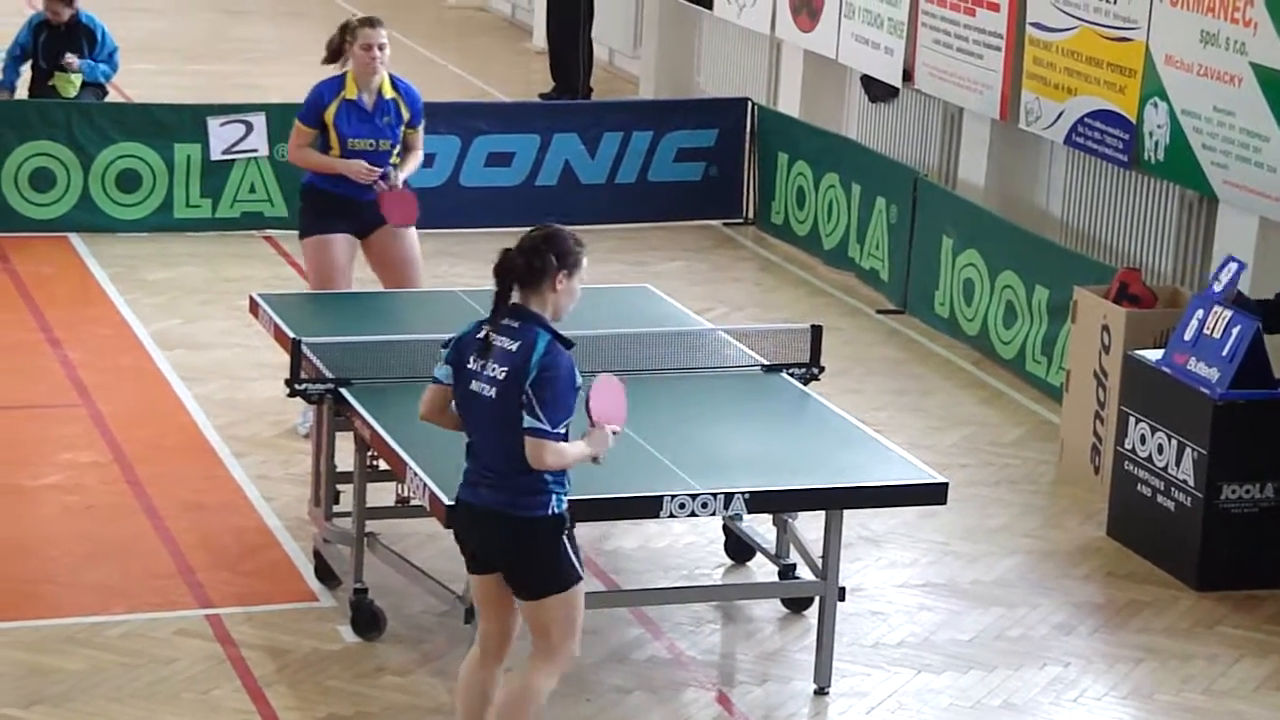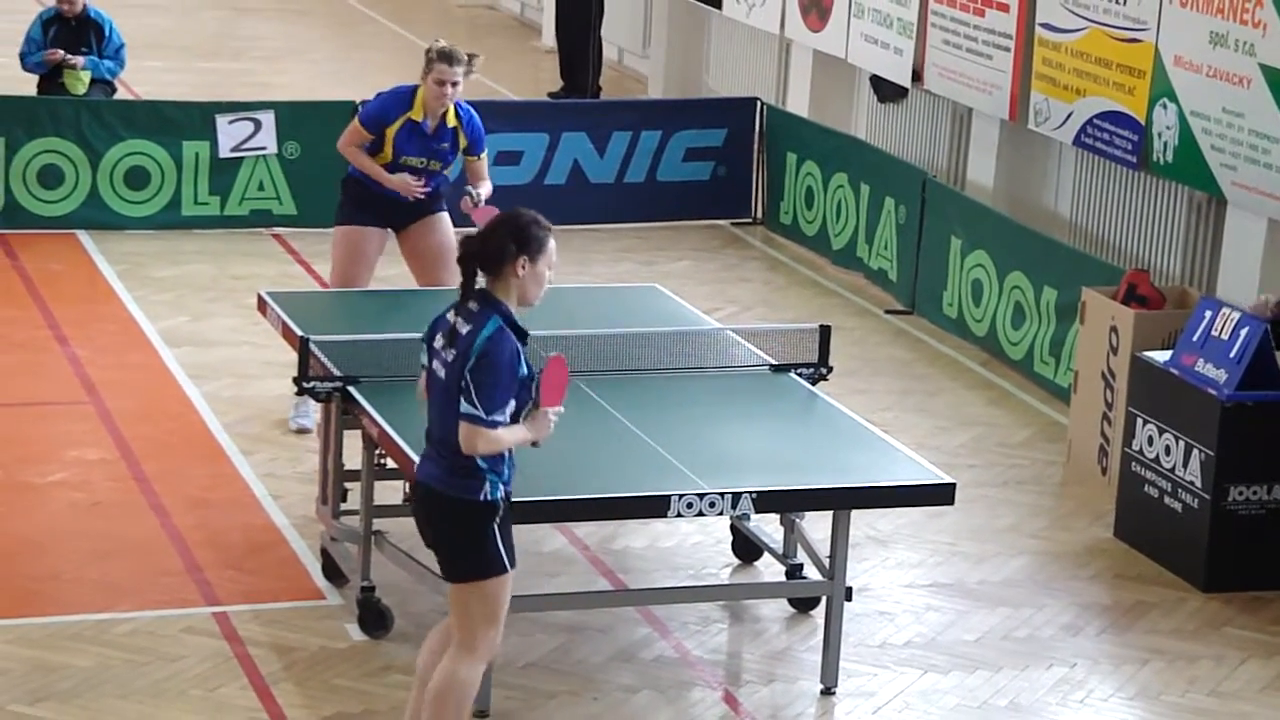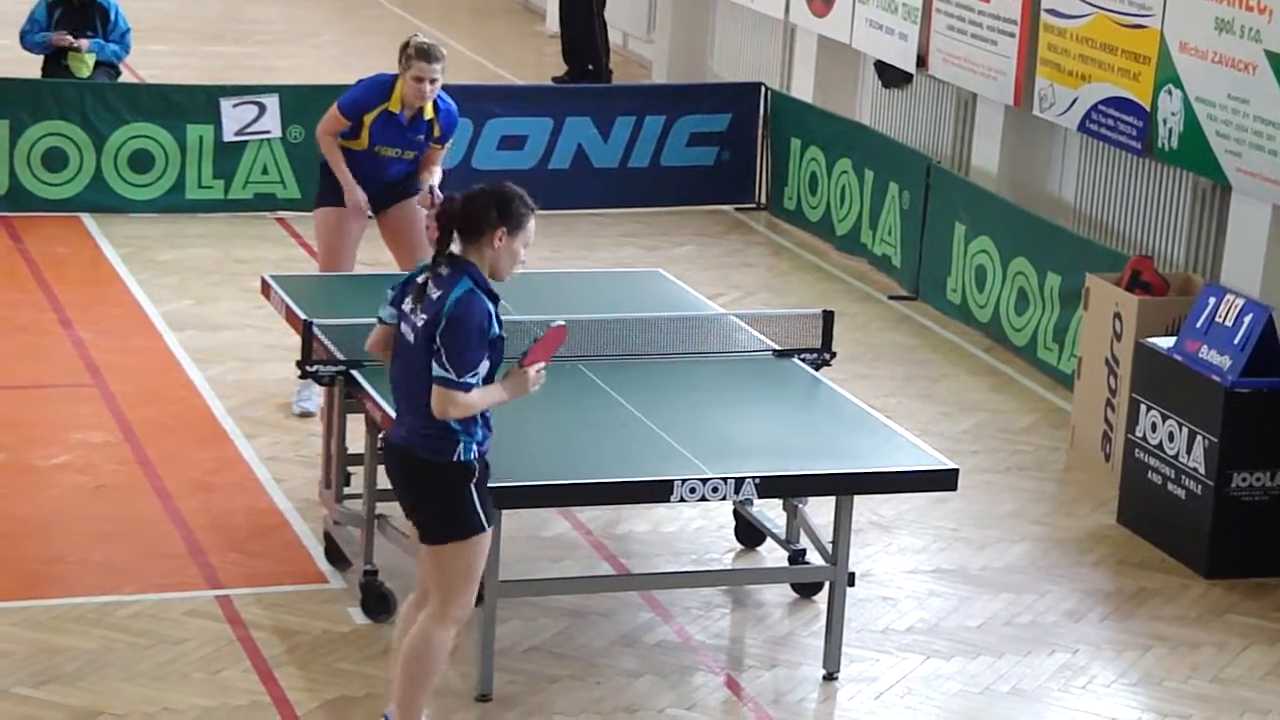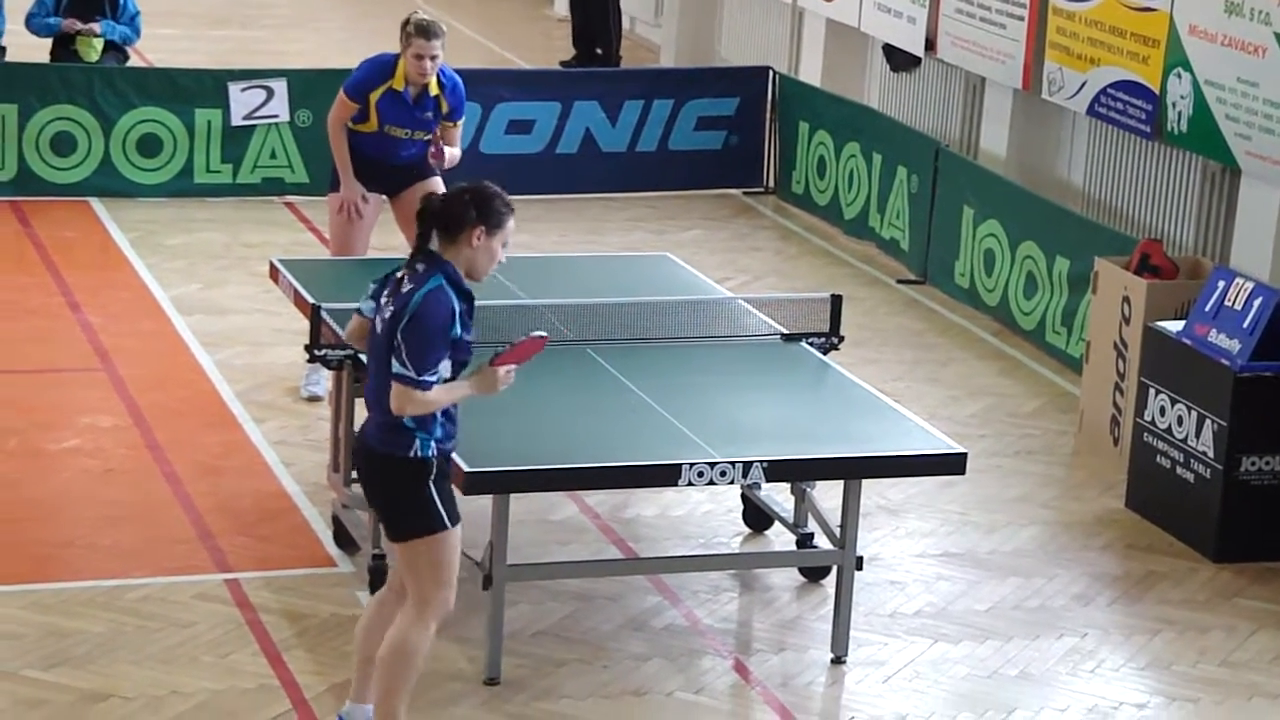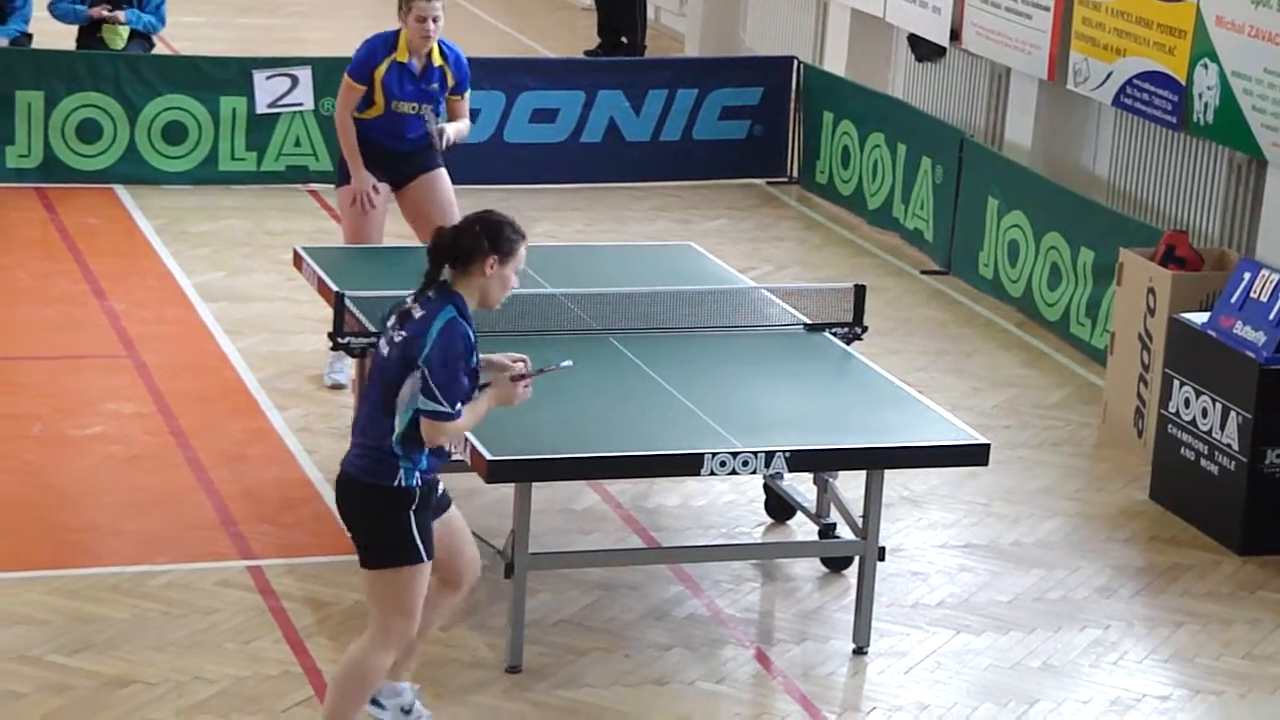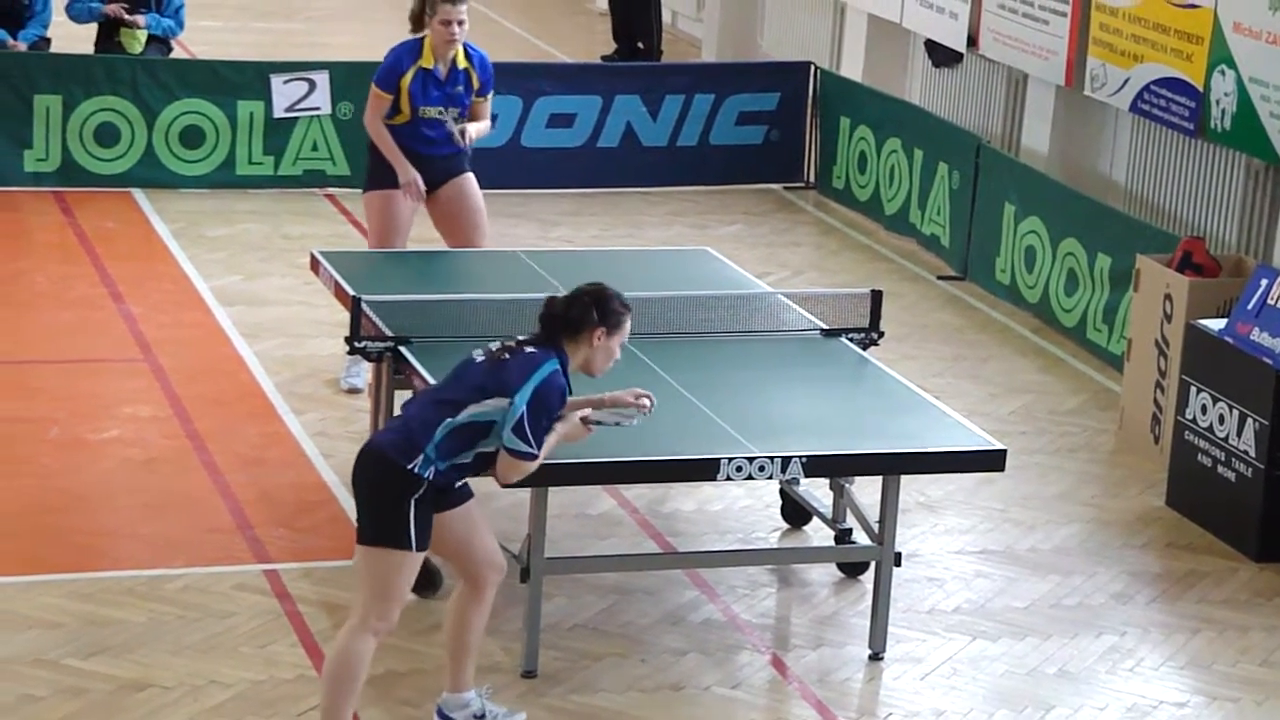
dt=0.5s
person 1, frame 1
left shoulder: (473, 336)
right shoulder: (550, 359)
left elbow: (431, 409)
right elbow: (543, 457)
right wrist: (590, 444)
left hip: (474, 512)
right hip: (530, 523)
left knee: (492, 644)
right knee: (554, 654)
person 1, frame 2
left shoulder: (451, 319)
right shoulder: (499, 345)
right elbow: (475, 440)
right wrist: (529, 429)
left hip: (434, 491)
right hip: (470, 505)
left knee: (462, 626)
right knee: (477, 643)
person 1, frame 3
left shoulder: (419, 281)
right shoulder: (470, 308)
left elbow: (377, 345)
right elbow: (450, 404)
right wrist: (509, 387)
left hip: (406, 454)
right hip: (445, 467)
left knee: (434, 589)
right knee: (452, 607)
person 1, frame 4
left shoulder: (405, 276)
right shoulder: (438, 303)
left elbow: (356, 334)
right elbow: (408, 400)
right wrist: (476, 383)
left hip: (383, 453)
right hip: (409, 464)
left knee: (405, 588)
right knee: (432, 604)
person 1, frame 5
left shoulder: (424, 306)
right shoulder: (449, 330)
right elbow: (439, 430)
left wrist: (481, 366)
right wrist: (493, 396)
left hip: (406, 480)
right hip: (385, 490)
left knee: (462, 571)
right knee: (393, 628)
person 1, frame 6
left shoulder: (531, 354)
right shoulder: (547, 377)
right elbow: (510, 469)
left wrist: (605, 402)
right wrist: (562, 433)
left hip: (428, 474)
right hip: (401, 475)
left knee: (487, 571)
right knee: (374, 621)
person 2, frame 1
left shoulder: (406, 97)
right shoulder: (326, 95)
left elbow: (414, 151)
right elbow: (295, 152)
left wrist: (399, 175)
right wrist: (343, 165)
left hip: (384, 206)
right hip: (328, 206)
right ankle: (314, 402)
person 2, frame 2
left shoulder: (468, 123)
right shoulder: (391, 104)
left elbow: (481, 181)
right elbow: (346, 145)
left wrist: (477, 197)
right wrist: (388, 179)
left hip: (424, 203)
right hip: (366, 198)
right ankle: (308, 394)
person 2, frame 3
left shoulder: (445, 112)
right shoulder: (370, 92)
left elbow: (430, 165)
right elbow: (325, 132)
left wrist: (429, 186)
right wrist: (349, 186)
left hip: (400, 185)
right hip: (346, 181)
right knee: (332, 279)
right ankle: (309, 379)
person 2, frame 4
left shoulder: (451, 88)
right shoulder: (374, 72)
left elbow: (454, 149)
right elbow: (336, 122)
left wrist: (445, 155)
right wrist: (348, 181)
left hip: (415, 168)
right hip: (361, 165)
right ankle: (320, 362)
person 2, frame 5
left shoulder: (454, 61)
right shoulder: (375, 51)
left elbow: (462, 122)
right elbow: (343, 112)
left wrist: (449, 131)
right wrist: (357, 172)
left hip: (421, 157)
right hip: (369, 155)
right ankle: (341, 351)
person 2, frame 6
left shoulder: (478, 64)
right shoulder: (402, 59)
left elbow: (483, 121)
right elbow: (373, 119)
left wrist: (471, 131)
right wrist: (403, 167)
left hip: (450, 161)
right hip: (396, 160)
left knee: (476, 254)
right ankle: (359, 355)
